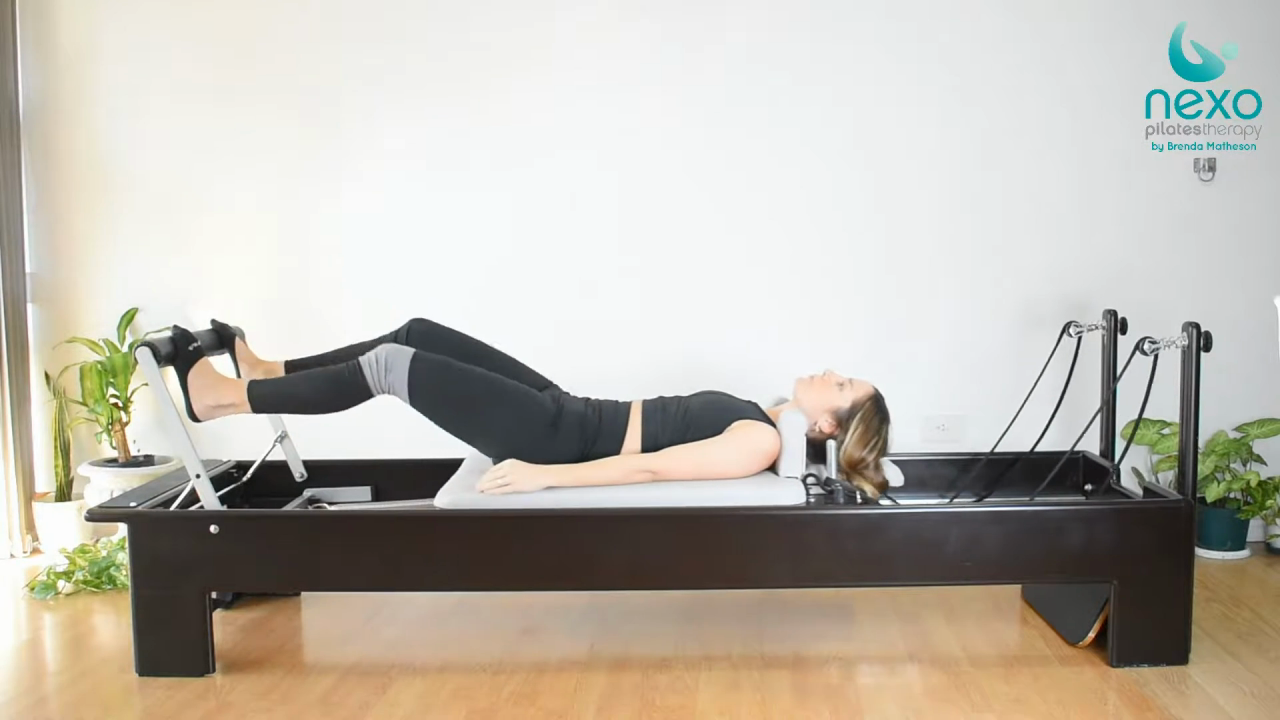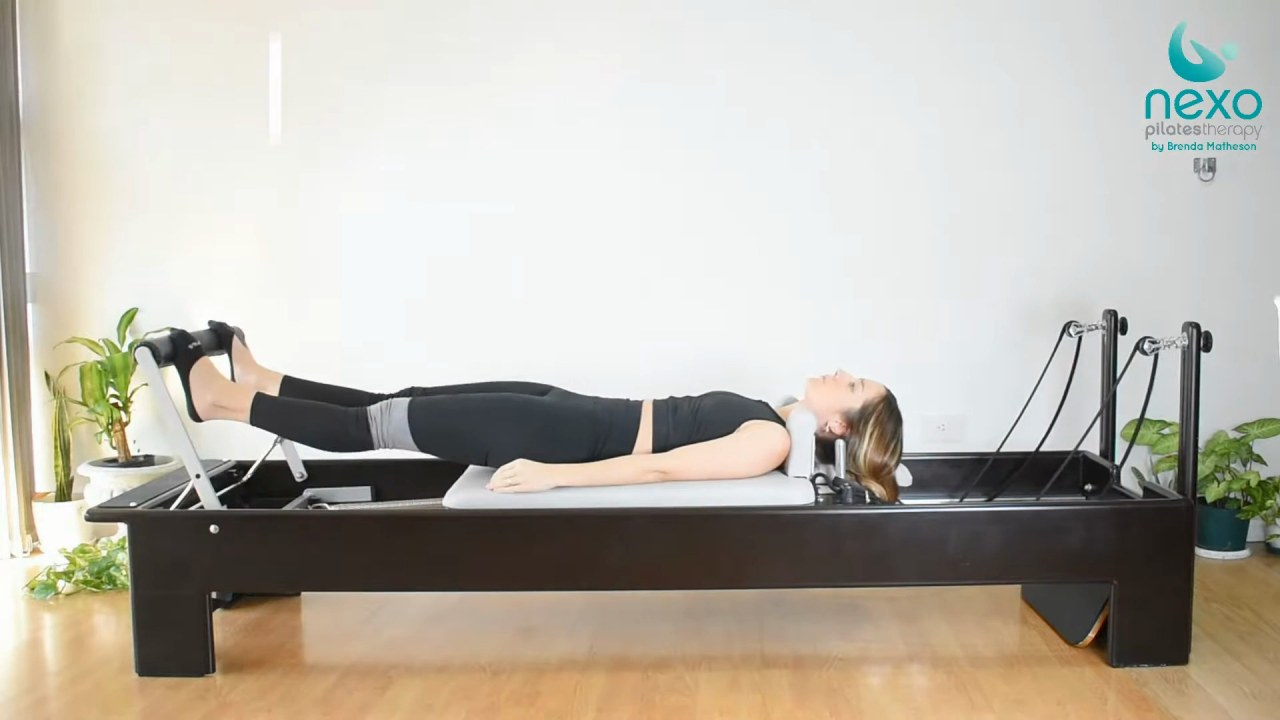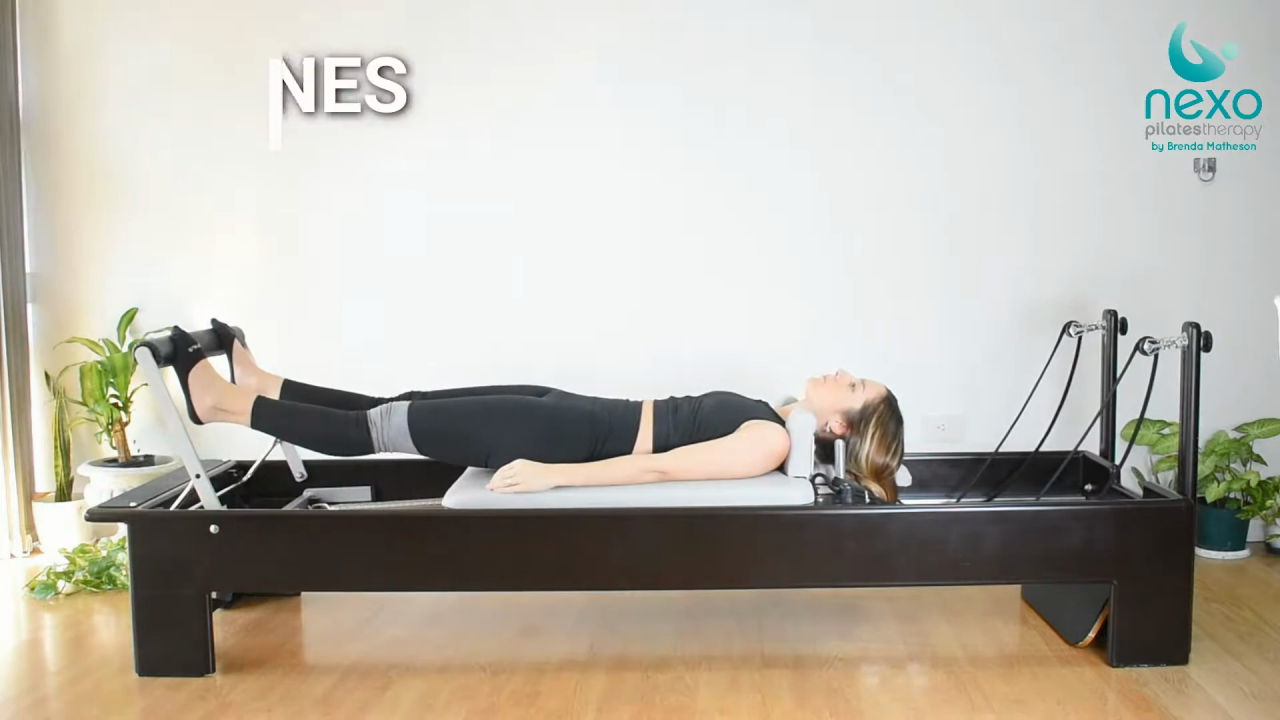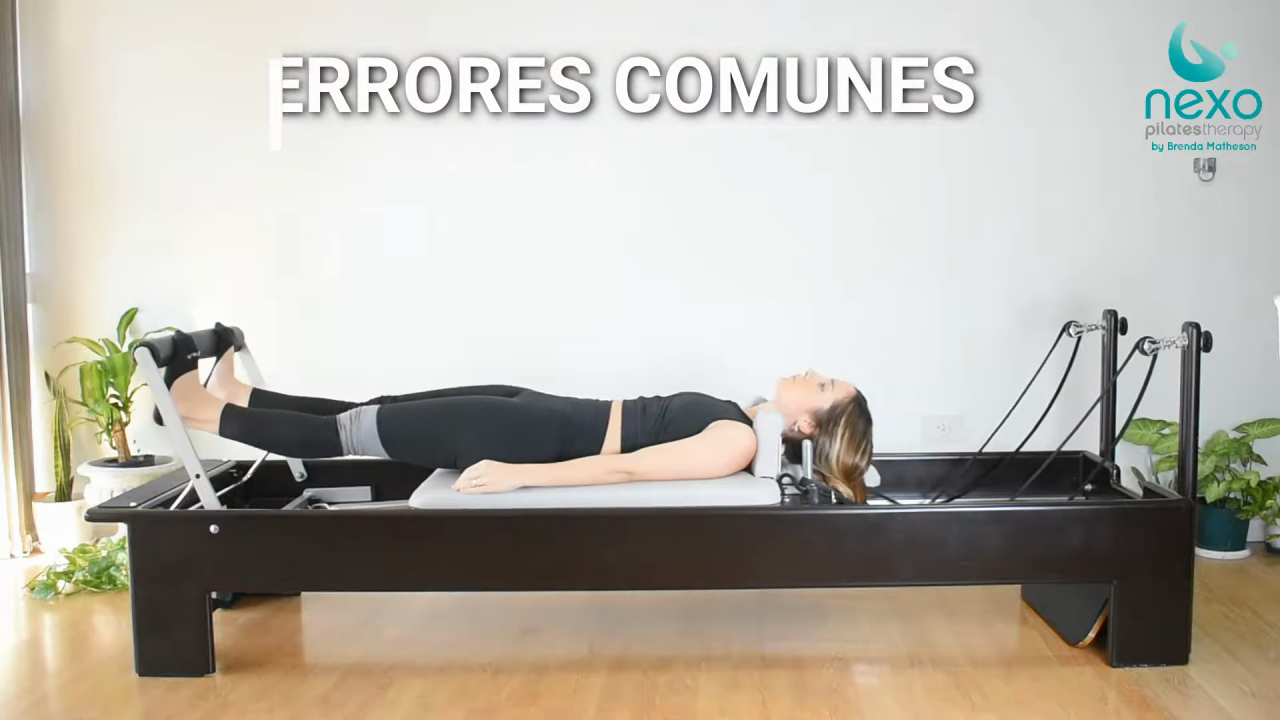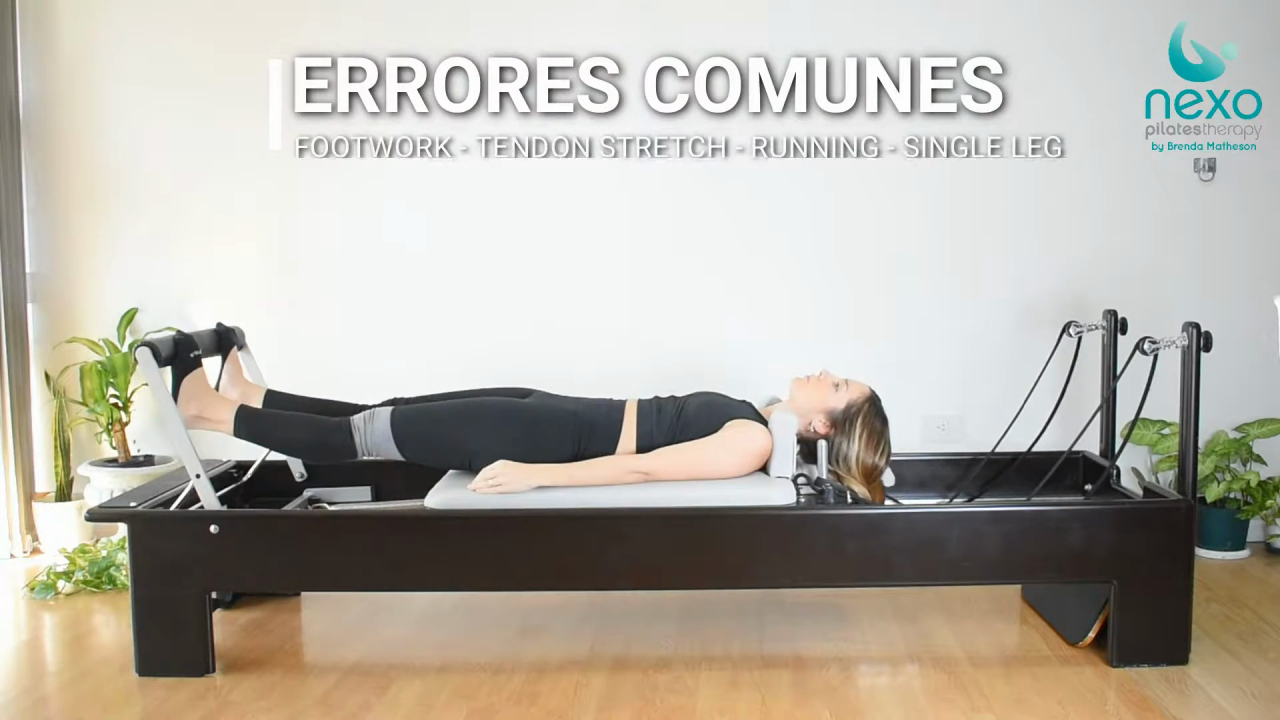
dt=0.4s
person 1, frame 1
left shoulder: (762, 443)
right shoulder: (755, 419)
left elbow: (653, 468)
left wrist: (546, 475)
left hip: (559, 438)
right hip: (568, 413)
left knee: (389, 367)
right knee: (414, 336)
left ankle: (224, 396)
right ankle: (264, 371)
person 1, frame 2
left shoulder: (771, 444)
right shoulder: (768, 417)
left elbow: (661, 468)
left wrist: (555, 475)
left hip: (572, 438)
right hip: (574, 414)
left knee: (383, 422)
right knee: (394, 410)
left ankle: (224, 397)
right ankle: (257, 380)
person 1, frame 3
left shoulder: (771, 445)
right shoulder: (768, 417)
left elbow: (660, 468)
left wrist: (553, 475)
left hip: (570, 439)
right hip: (572, 414)
left knee: (375, 430)
right knee: (391, 414)
left ankle: (225, 401)
right ankle: (258, 384)
person 1, frame 4
left shoulder: (739, 445)
right shoulder: (736, 417)
left elbow: (628, 468)
left wrist: (520, 475)
left hip: (543, 439)
right hip: (543, 414)
left knee: (345, 435)
right knee: (365, 418)
left ankle: (201, 408)
right ankle: (232, 392)
person 1, frame 5
left shoulder: (753, 443)
right shoulder: (751, 416)
left elbow: (644, 467)
left wrist: (536, 474)
left hip: (554, 439)
right hip: (553, 415)
left knee: (357, 437)
right knee: (378, 420)
left ankle: (210, 409)
right ankle: (245, 394)
